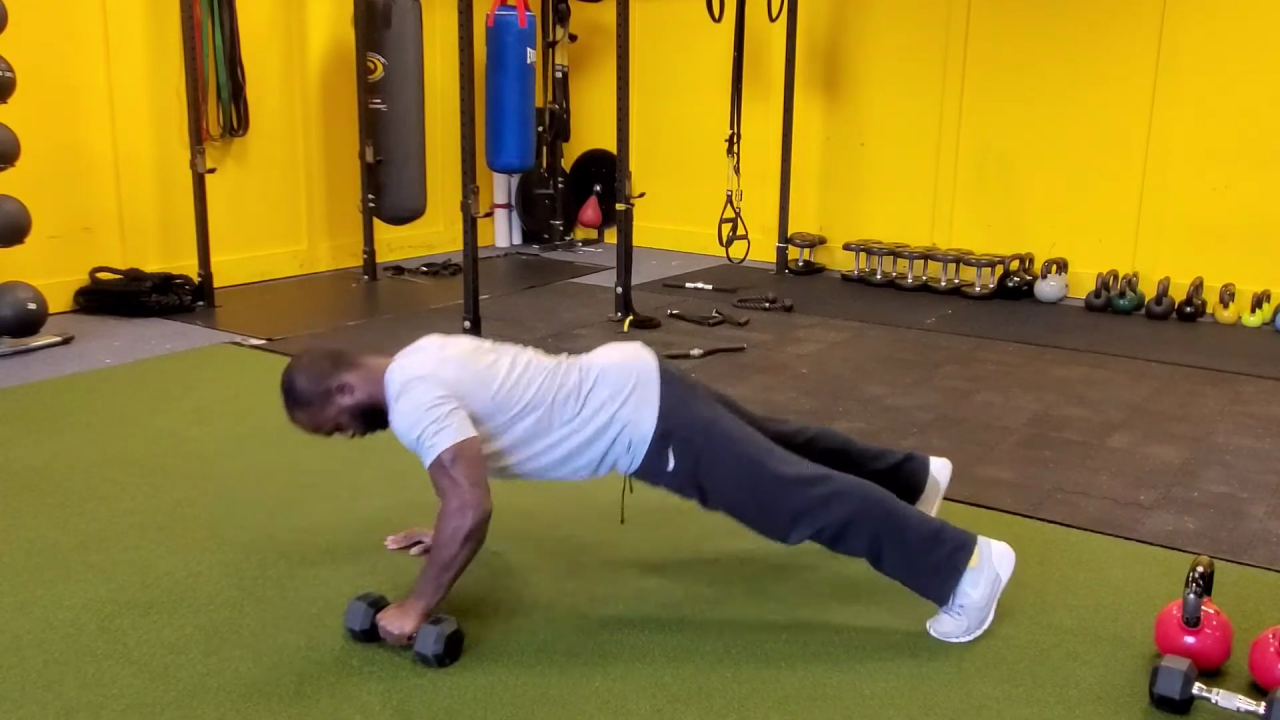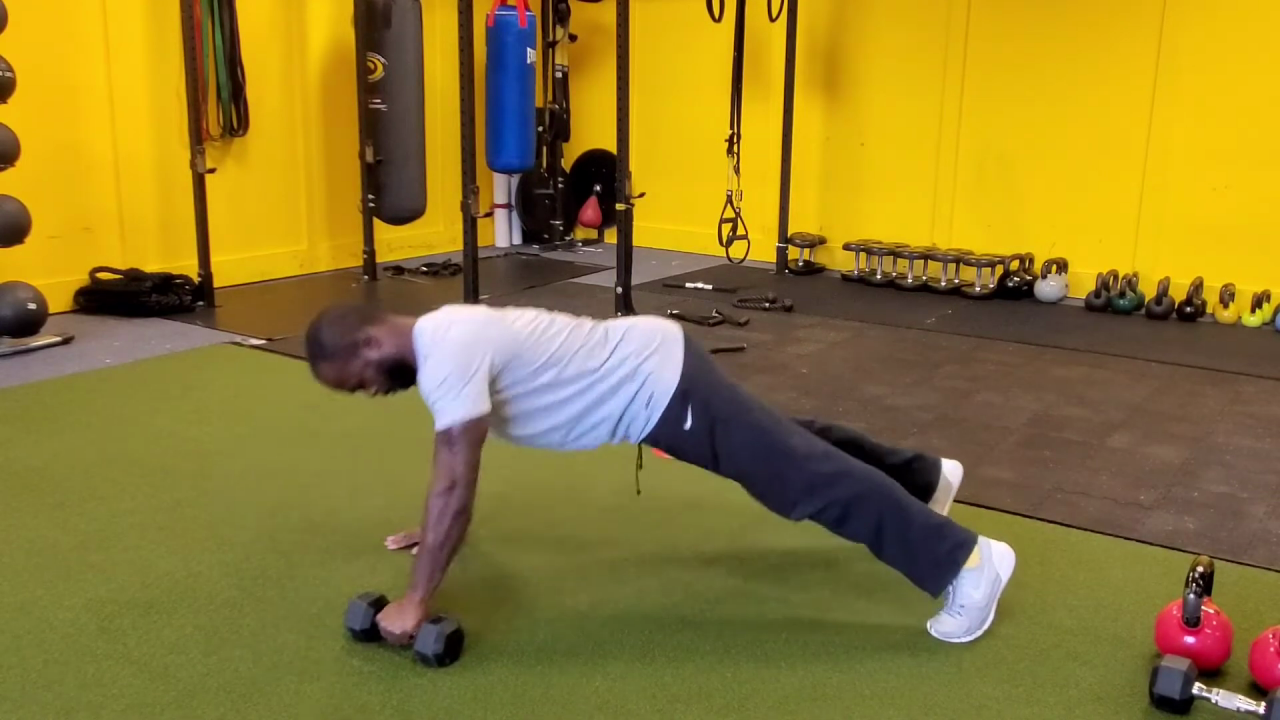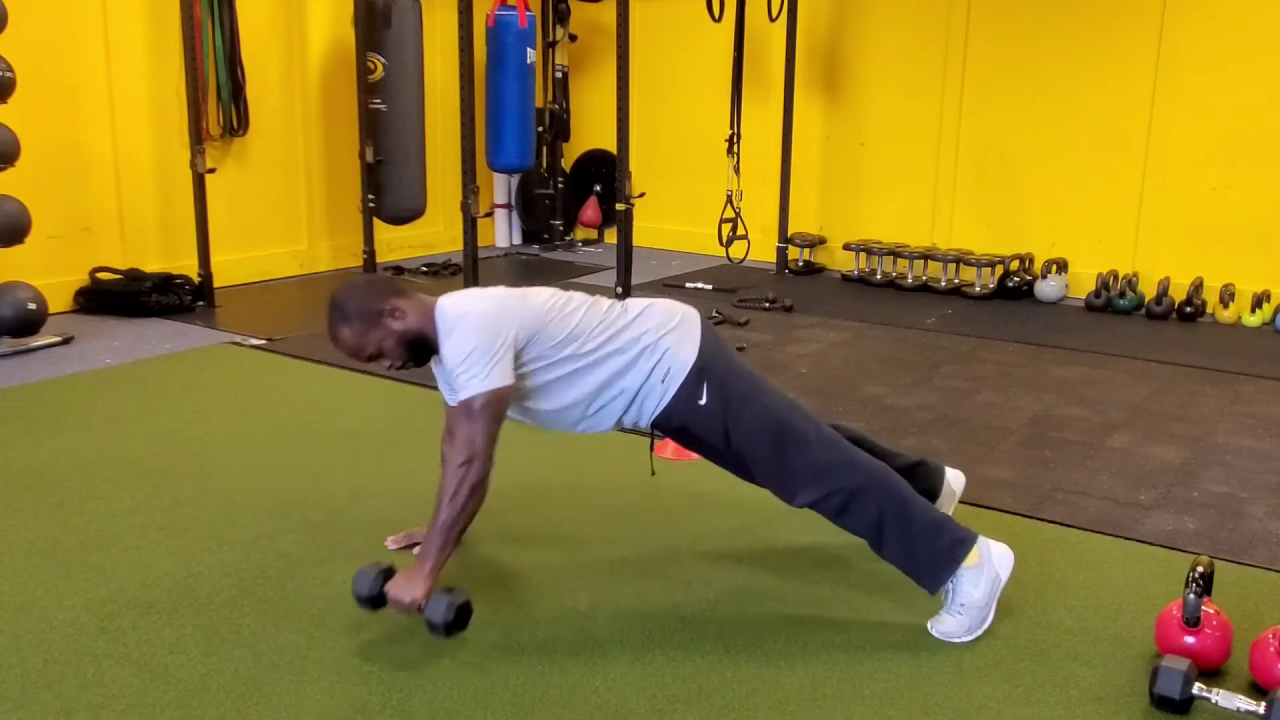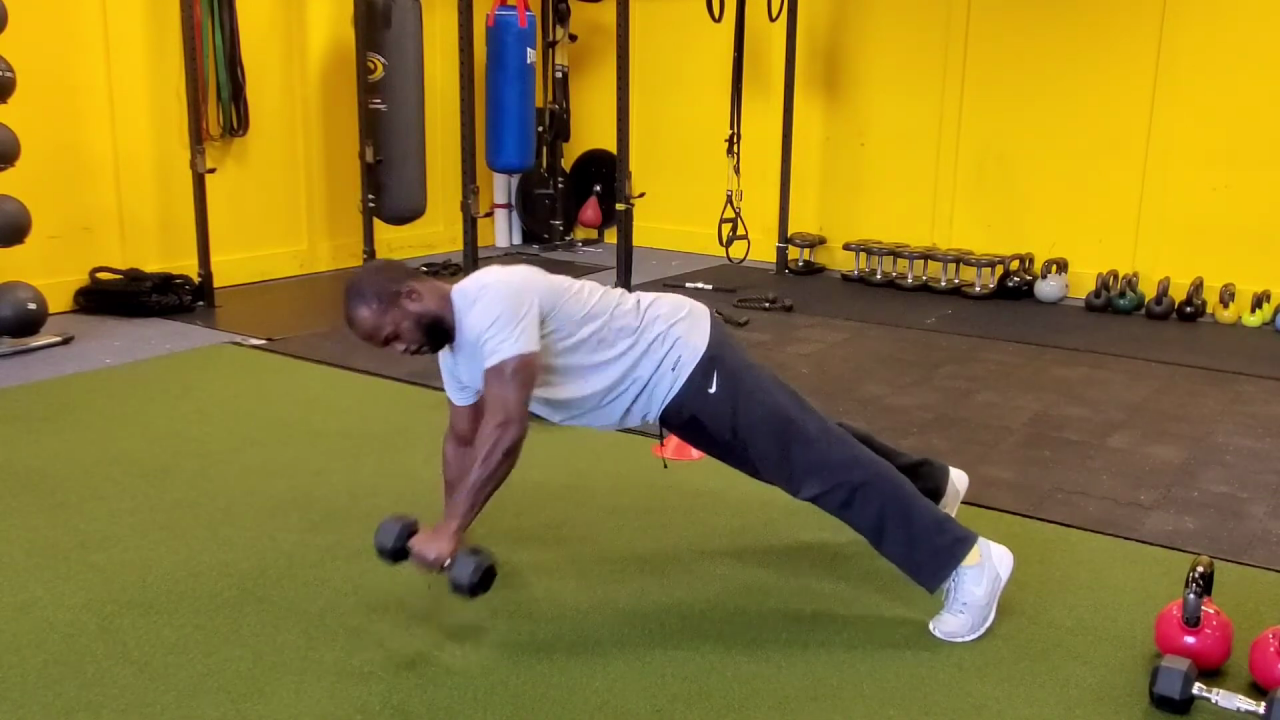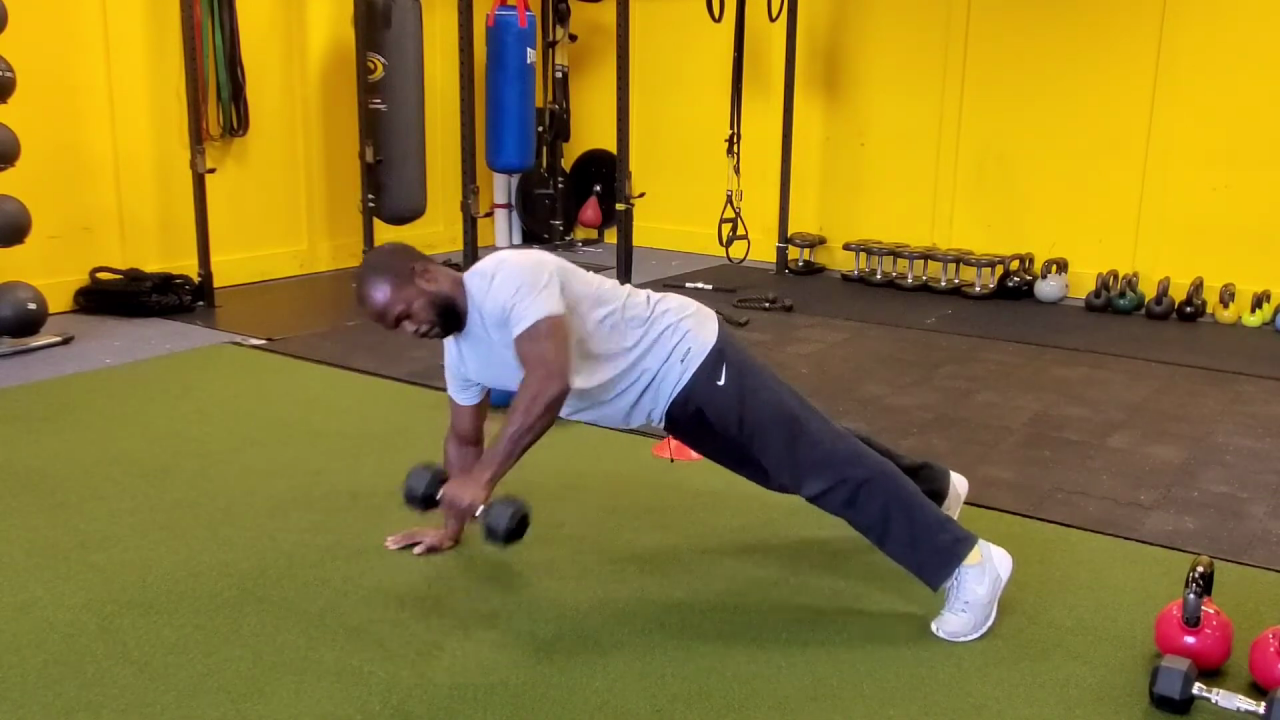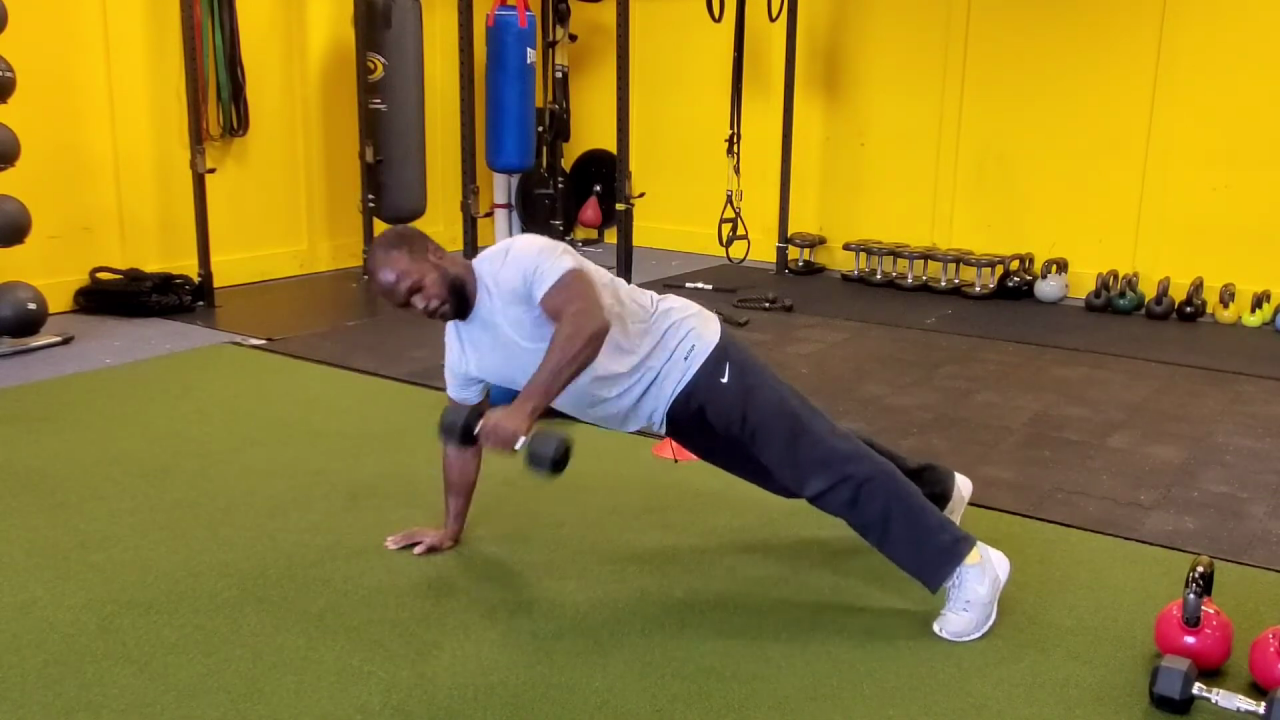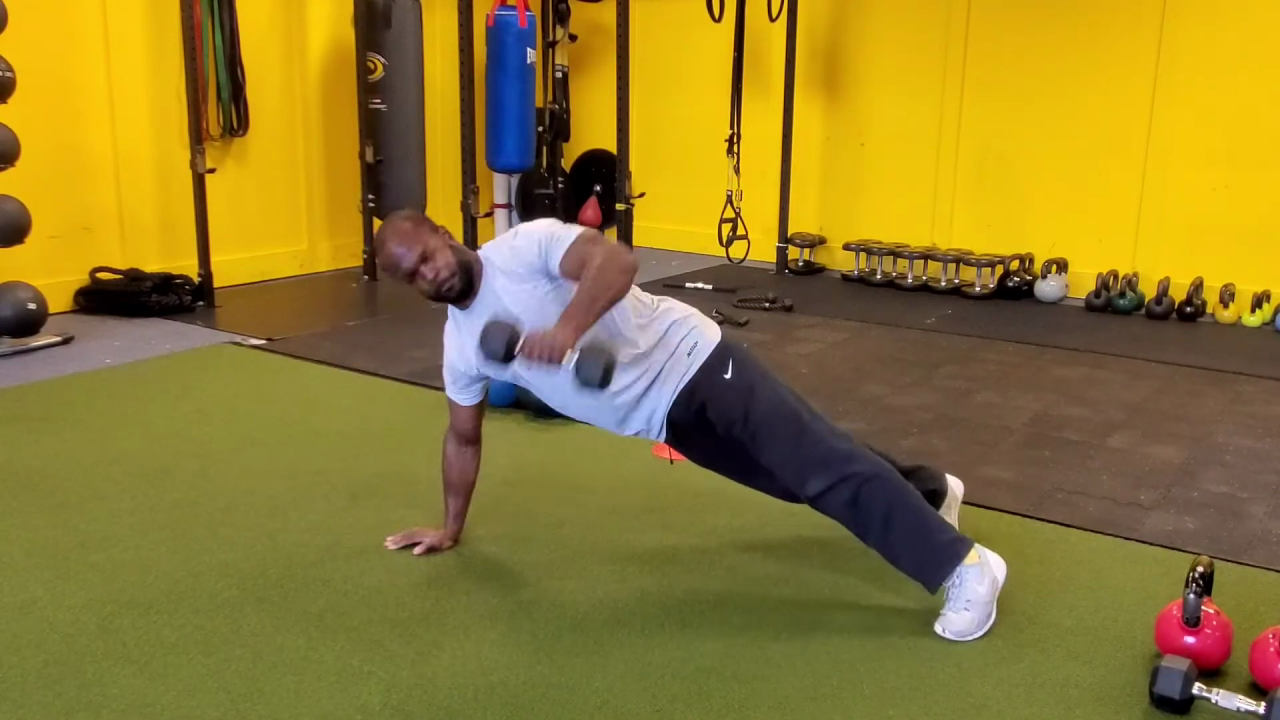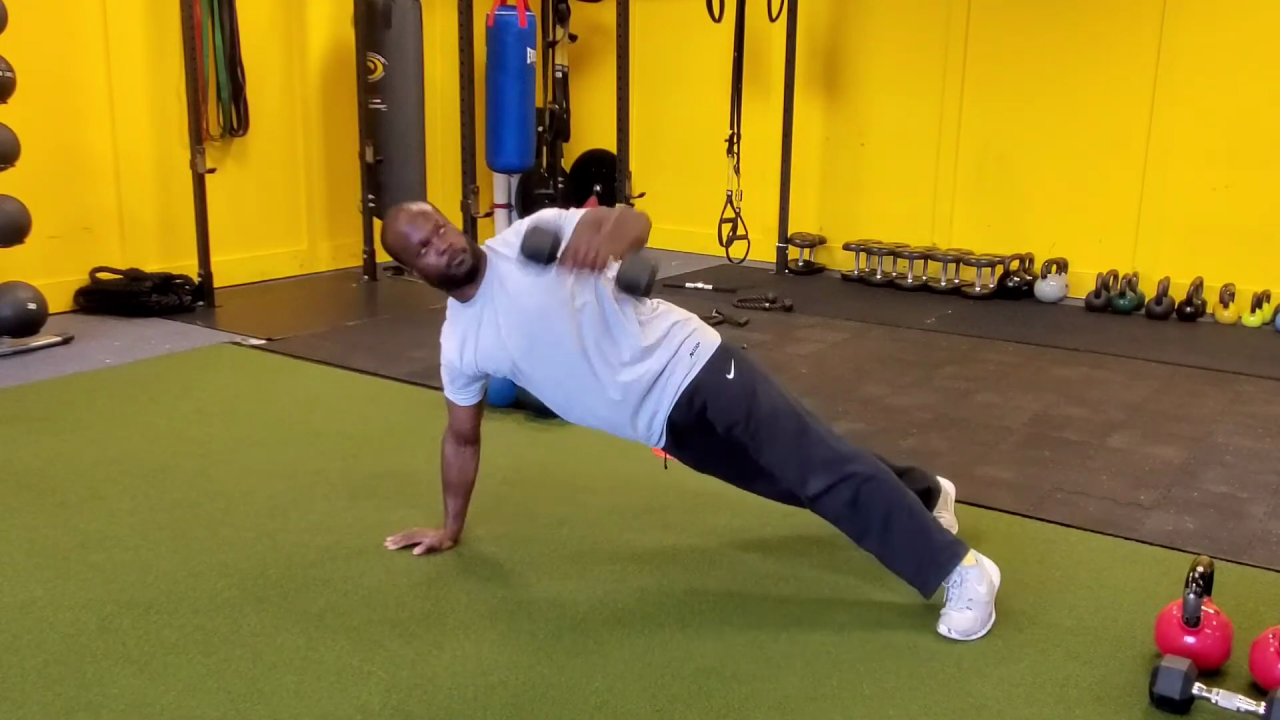
dt=0.1s
person 1, frame 1
left shoulder: (414, 394)
right shoulder: (419, 360)
left elbow: (473, 509)
right elbow: (457, 469)
left wrist: (419, 605)
right wrist: (440, 531)
left hip: (641, 420)
right hip: (633, 383)
left knee: (800, 498)
right knee: (784, 452)
left ankle: (967, 566)
right ankle: (914, 479)
person 1, frame 2
left shoulder: (444, 355)
right shoulder: (439, 337)
left elbow: (457, 482)
right elbow: (454, 453)
left wrist: (417, 599)
right wrist: (435, 525)
left hip: (657, 384)
right hip: (646, 360)
left knee: (807, 477)
right knee: (797, 445)
left ankle: (967, 563)
right ankle: (925, 479)
person 1, frame 3
left shoulder: (469, 324)
right shoulder: (444, 344)
left elbow: (474, 458)
right elbow: (459, 440)
left wrist: (424, 565)
right wrist: (436, 534)
left hip: (673, 362)
right hip: (662, 383)
left knee: (815, 468)
right knee: (802, 447)
left ankle: (967, 562)
right ankle: (928, 485)
person 1, frame 4
left shoulder: (490, 302)
right shoulder: (455, 339)
left elbow: (508, 426)
right elbow: (462, 435)
left wrist: (452, 527)
right wrist: (450, 514)
left hip: (682, 355)
right hip: (669, 382)
left knee: (819, 462)
right knee: (807, 443)
left ankle: (966, 561)
right ankle: (931, 485)
person 1, frame 5
left shoulder: (508, 277)
right shoulder: (462, 349)
left elbow: (552, 381)
right elbow: (462, 434)
left wrist: (486, 475)
right wrist: (449, 525)
left hip: (686, 356)
right hip: (669, 405)
left knee: (821, 461)
right knee: (802, 459)
left ankle: (967, 563)
right ankle: (932, 492)
person 1, frame 6
left shoulder: (519, 261)
right shoulder: (462, 345)
left elbow: (591, 320)
right elbow: (465, 435)
left wrist: (526, 407)
right wrist: (450, 526)
left hip: (690, 358)
right hip: (672, 408)
left knee: (823, 462)
right knee: (799, 470)
left ankle: (966, 562)
right ankle: (935, 491)
person 1, frame 7
left shoulder: (527, 244)
right shoulder: (461, 344)
left elbow: (616, 263)
right elbow: (463, 436)
left wrist: (566, 326)
right wrist: (448, 529)
left hip: (688, 359)
right hip: (669, 418)
left knee: (821, 463)
right knee: (800, 476)
left ankle: (963, 566)
right ankle: (927, 493)
person 1, frame 8
left shoulder: (531, 241)
right shoulder: (460, 342)
left elbow: (634, 224)
right elbow: (461, 436)
left wrist: (603, 231)
right wrist: (448, 528)
left hip: (688, 363)
right hip: (669, 423)
left knee: (820, 466)
right knee: (797, 483)
left ankle: (958, 567)
right ankle: (920, 495)
